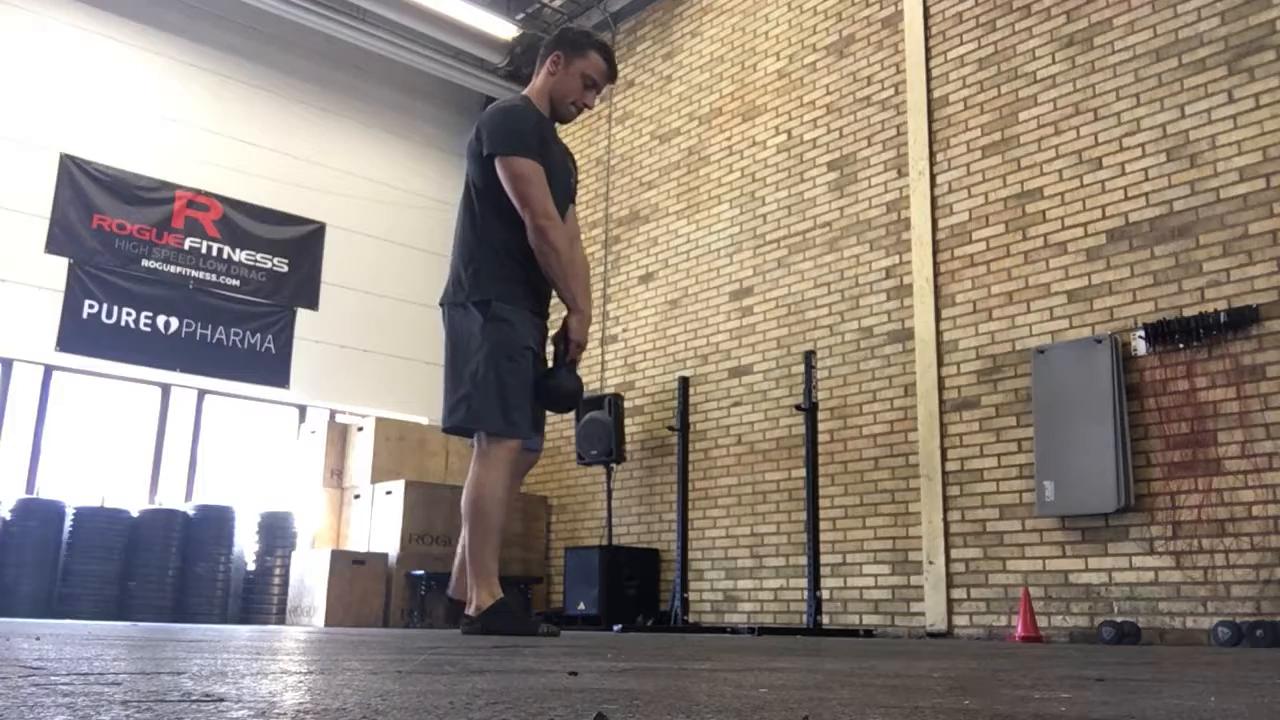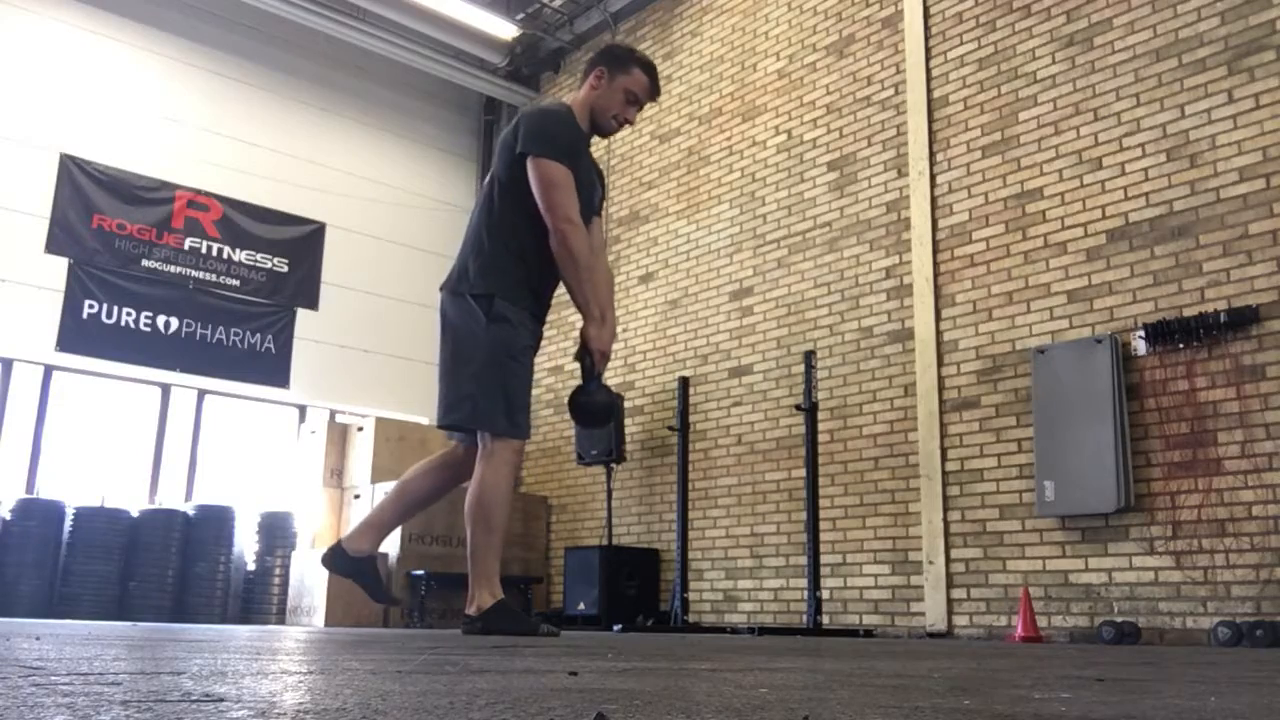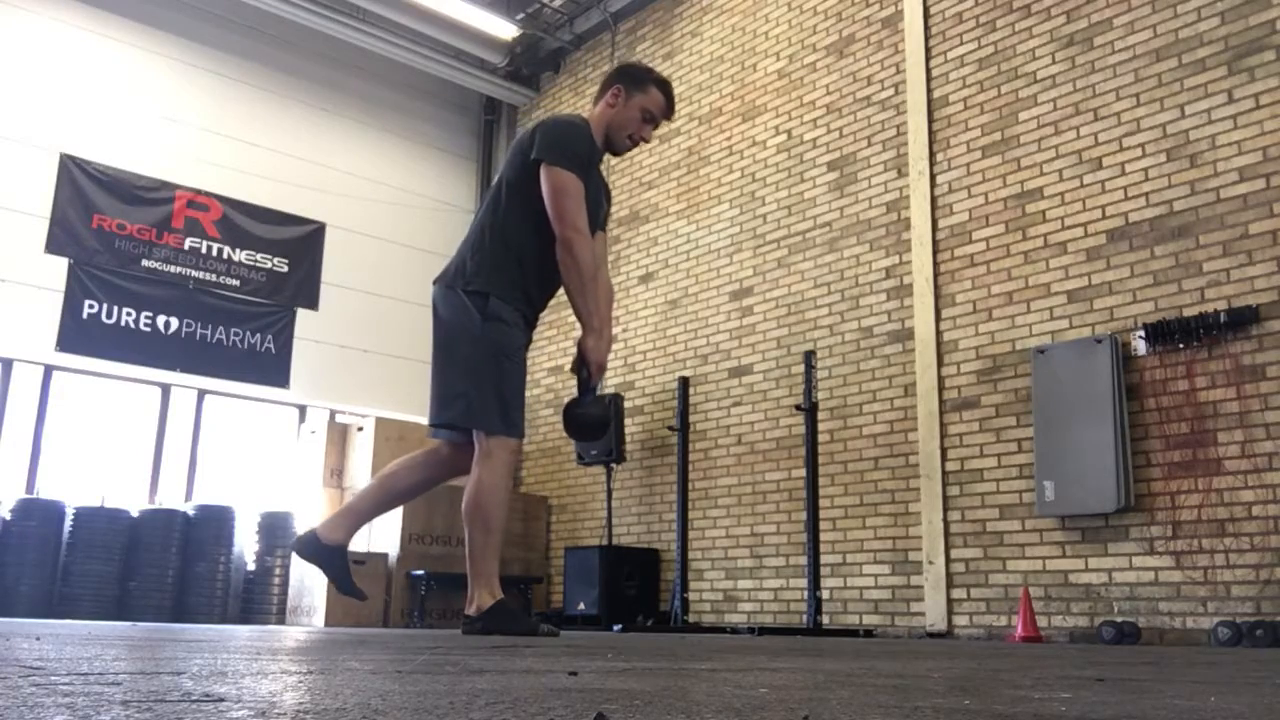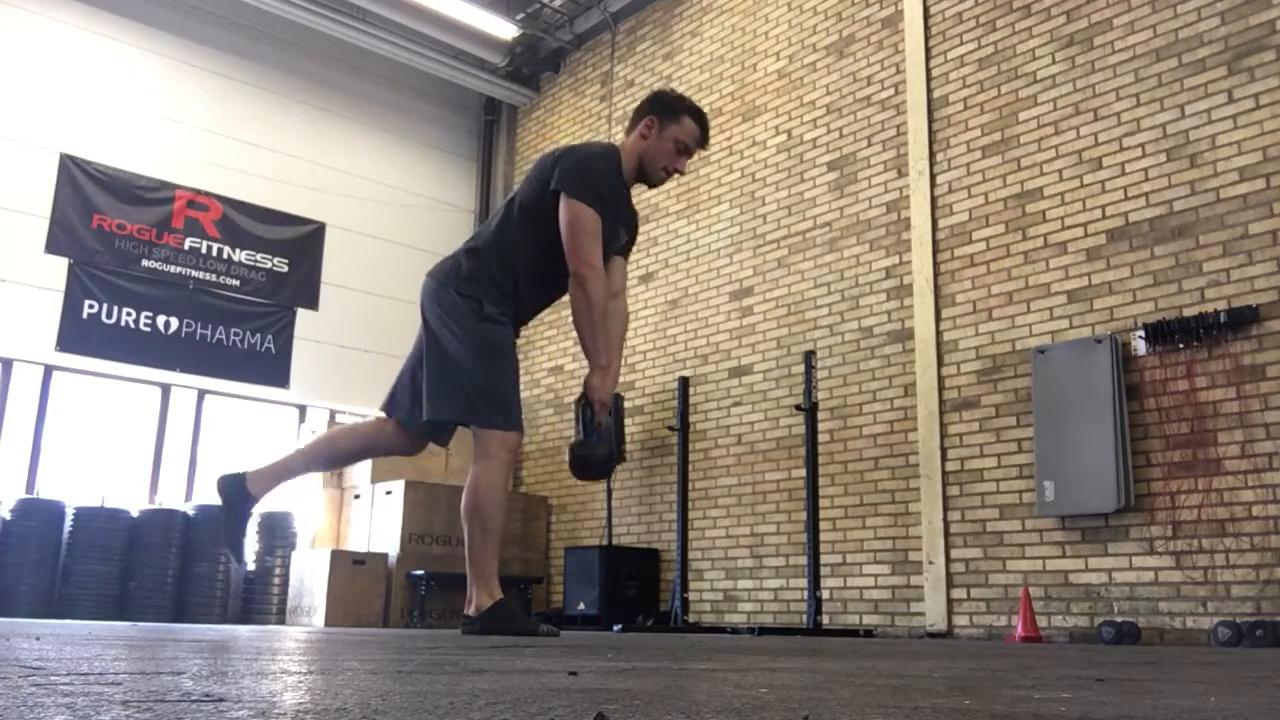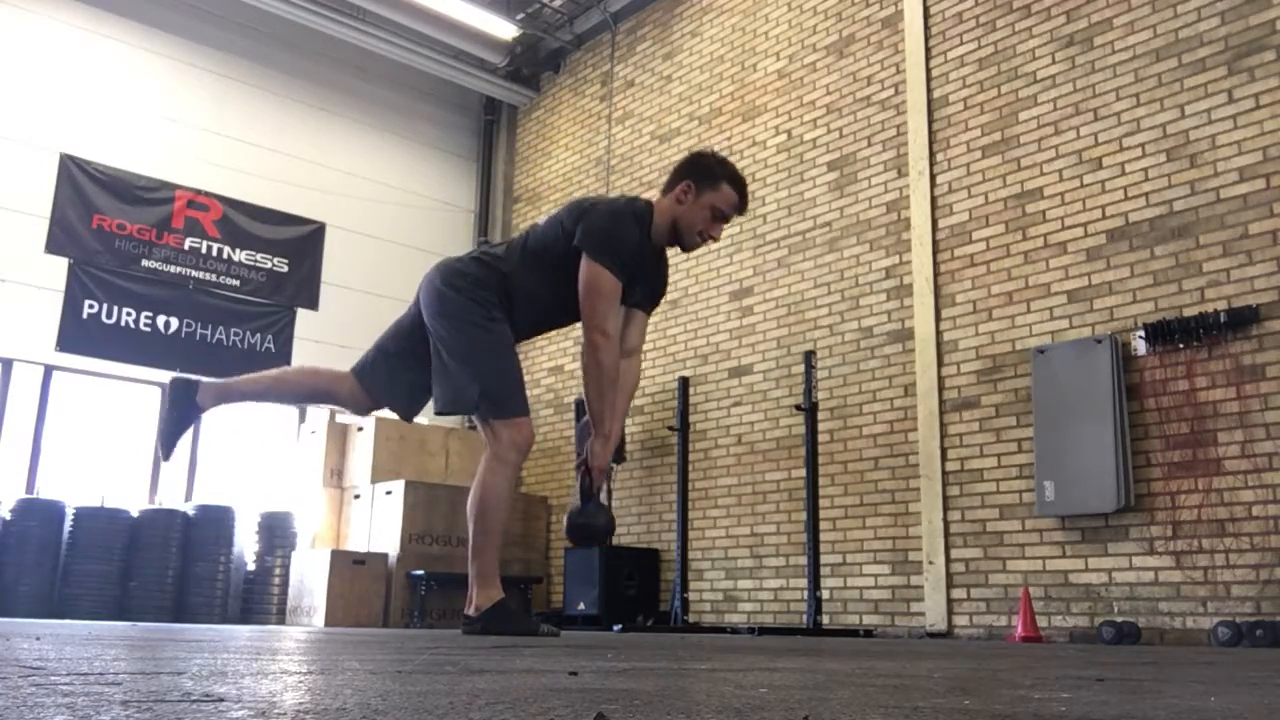
dt=0.7s
person 1, frame 1
left shoulder: (557, 152)
right shoulder: (510, 120)
left elbow: (570, 240)
right elbow: (540, 225)
left wrist: (579, 312)
right wrist: (577, 311)
left hip: (517, 312)
right hip: (492, 305)
left knee: (517, 450)
right knee: (501, 445)
left ankle: (463, 591)
right ankle: (484, 601)
person 1, frame 2
left shoulder: (589, 170)
right shoulder: (547, 125)
left elbow: (595, 257)
right elbow: (562, 230)
left wrist: (606, 327)
right wrist: (592, 321)
left hip: (507, 309)
right hip: (490, 300)
left knee: (475, 449)
right knee: (502, 445)
left ankle: (357, 545)
right ankle: (485, 603)
person 1, frame 3
left shoulder: (596, 183)
right shoulder: (563, 135)
left elbow: (596, 270)
right elbow: (570, 240)
left wrist: (603, 338)
right wrist: (590, 333)
left hip: (495, 308)
right hip: (482, 298)
left knee: (463, 447)
right knee: (498, 445)
left ankle: (331, 534)
right ankle: (485, 603)
person 1, frame 4
left shoulder: (624, 215)
right shoulder: (586, 165)
left elbow: (613, 299)
right elbow: (584, 275)
left wrist: (609, 378)
right wrist: (596, 371)
left hip: (471, 305)
right hip: (469, 295)
left knee: (402, 434)
right knee: (499, 442)
left ankle: (250, 484)
right ankle: (484, 603)
person 1, frame 5
left shoulder: (652, 268)
right shoulder: (613, 223)
left elbow: (627, 356)
right elbow: (598, 339)
left wrist: (611, 439)
right wrist: (599, 438)
left hip: (456, 303)
right hip: (465, 295)
left knee: (357, 393)
right knee: (511, 437)
left ankle: (201, 394)
right ankle: (484, 603)
